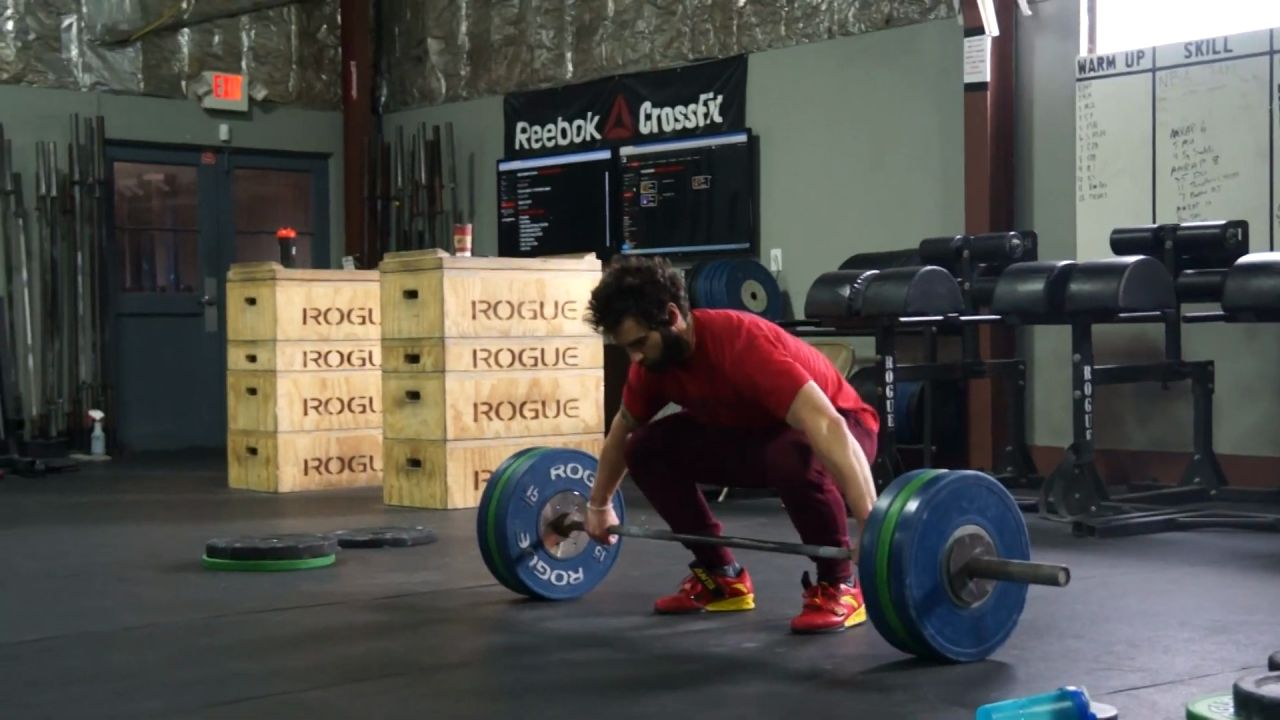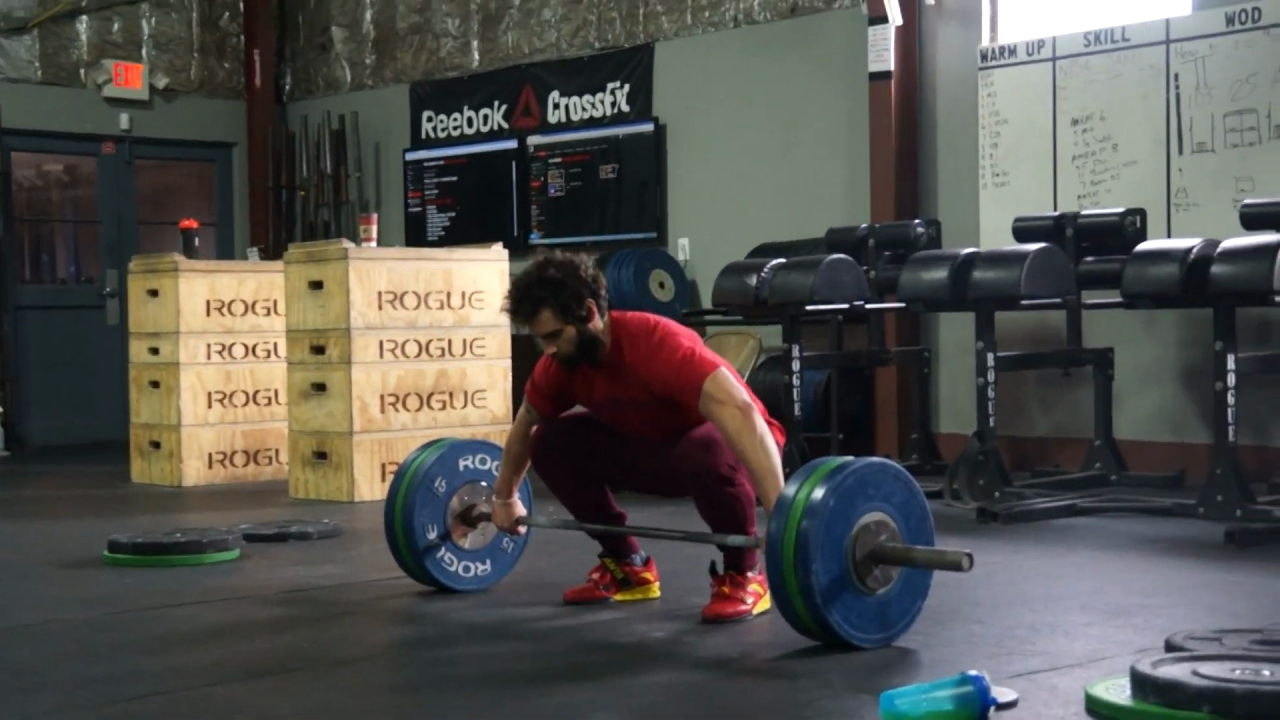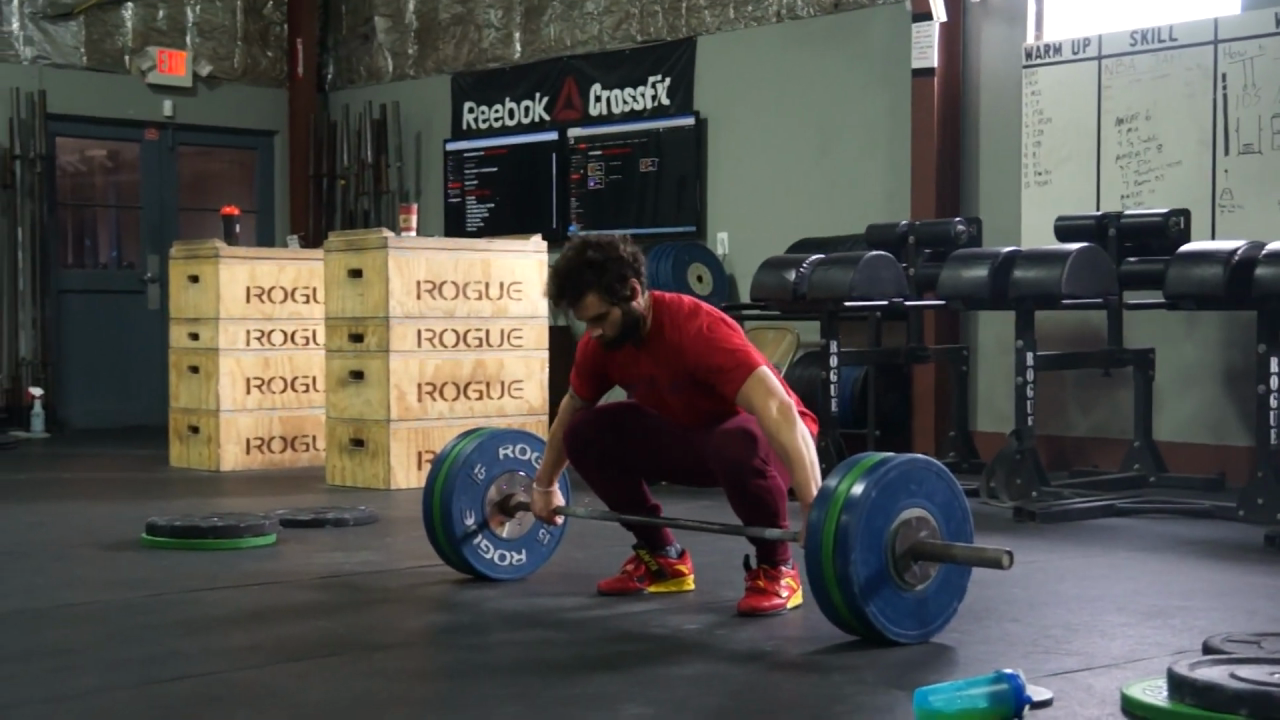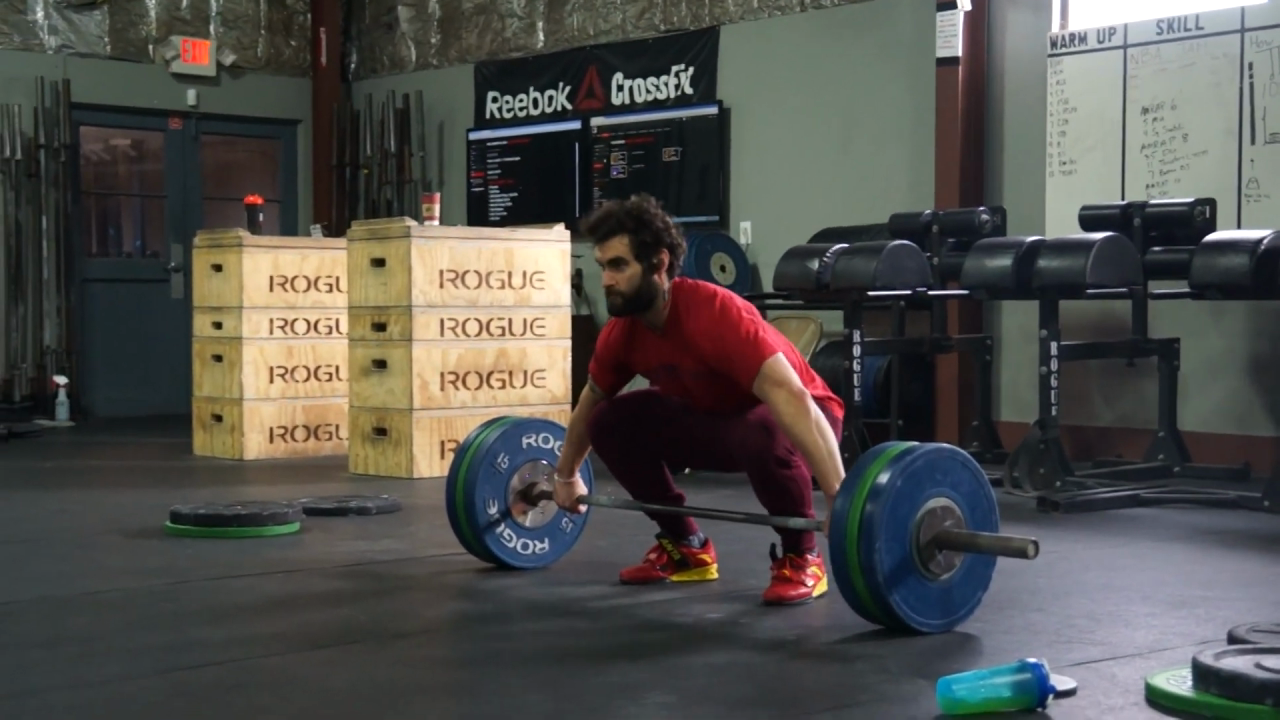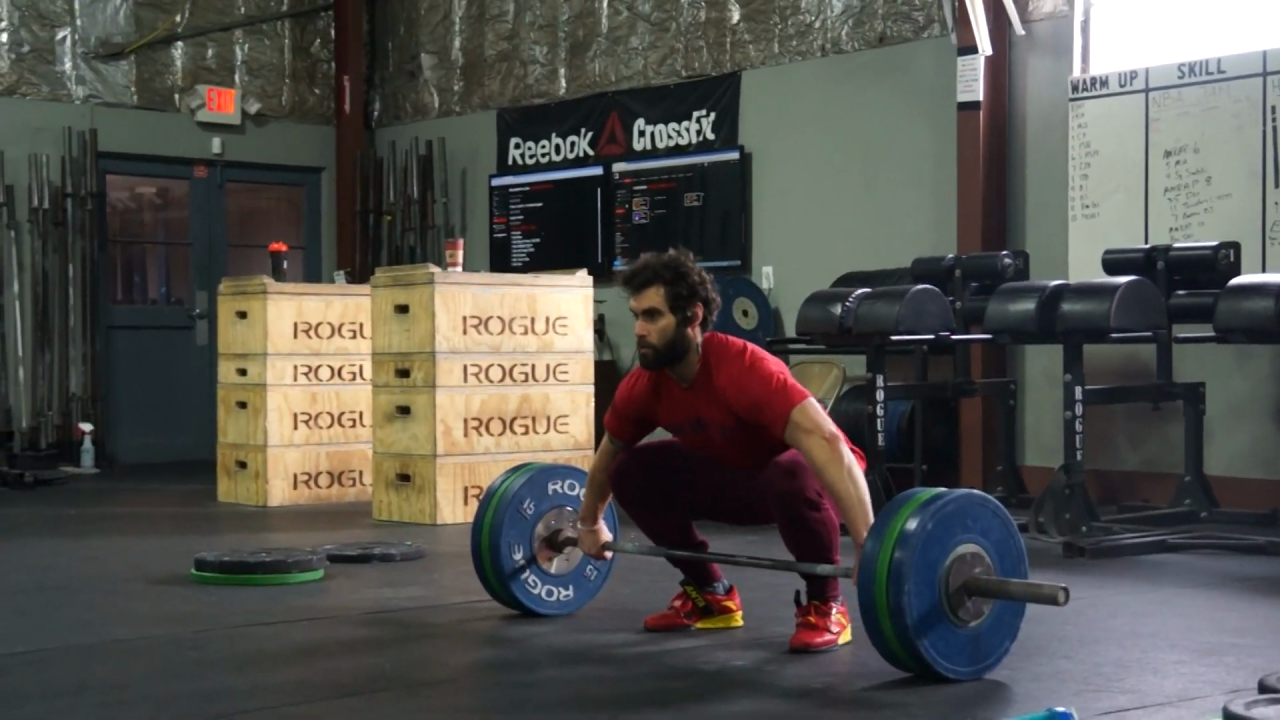
dt=1s
person 1, frame 1
left shoulder: (742, 345)
right shoulder: (652, 360)
left elbow: (825, 427)
right elbow: (622, 430)
right wrist: (599, 506)
left hip: (841, 427)
left knee: (793, 459)
right knee: (644, 450)
left ankle: (839, 586)
right ankle: (720, 576)
person 1, frame 2
left shoulder: (655, 344)
right shoulder: (561, 364)
left elbow: (739, 414)
right elbow: (525, 423)
right wrist: (504, 498)
left hip: (739, 441)
left knee: (705, 455)
right knee: (549, 444)
left ankle: (744, 575)
right ankle: (627, 565)
person 1, frame 3
left shoulder: (698, 329)
right shoulder: (600, 343)
left elbow: (779, 411)
right elbow: (572, 407)
left wrist: (815, 506)
right wrist: (544, 485)
left hip: (775, 435)
right hip: (691, 434)
left knee: (736, 449)
right knee: (584, 434)
left ankle: (776, 568)
right ankle: (662, 557)
person 1, frame 4
left shoulder: (714, 316)
right shoulder: (621, 333)
left elbow: (790, 399)
right elbow: (591, 401)
left wrist: (839, 498)
right wrist: (566, 476)
left hip: (795, 419)
right hip: (716, 417)
left knee: (761, 438)
right knee: (609, 422)
left ankle: (801, 558)
right ankle: (685, 546)
person 1, frame 5
left shoulder: (745, 370)
right shoulder: (644, 386)
left elbow: (827, 445)
right elbow: (609, 451)
left wrist: (868, 545)
right wrist: (589, 523)
left hip: (817, 470)
right hip: (737, 473)
left knee: (793, 482)
right knee: (630, 472)
left ankle: (826, 605)
right ankle: (709, 593)
